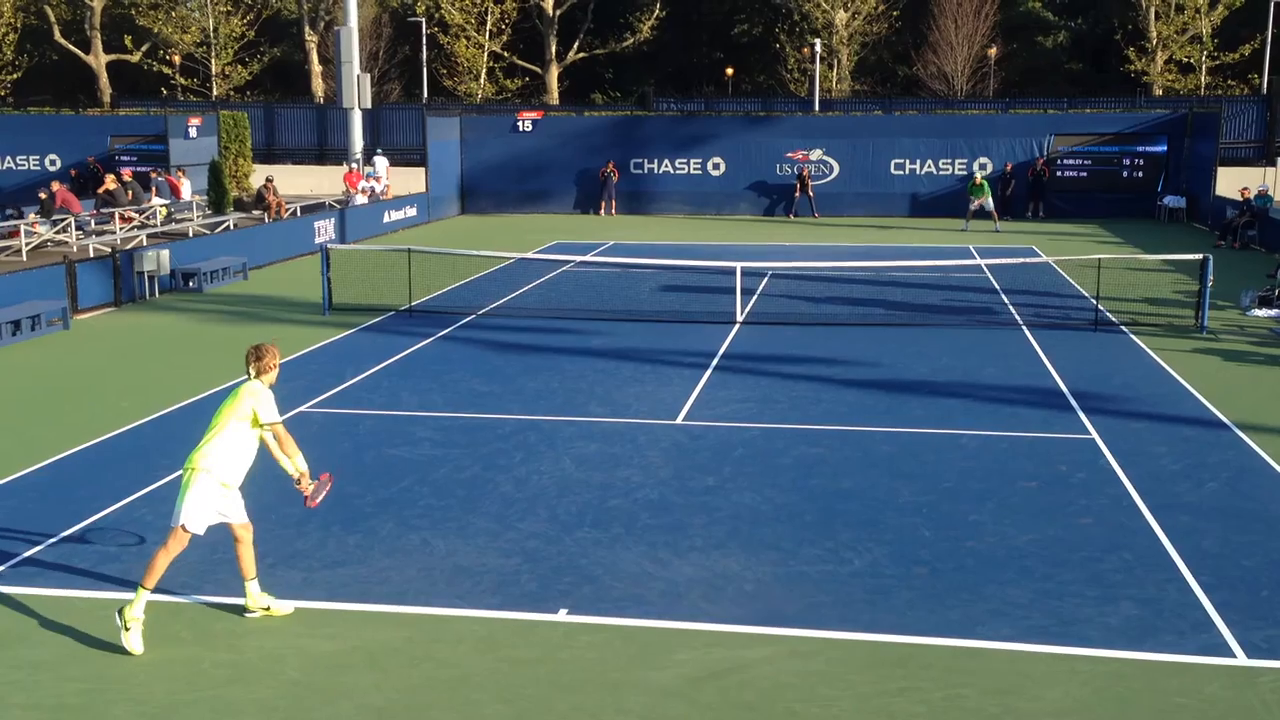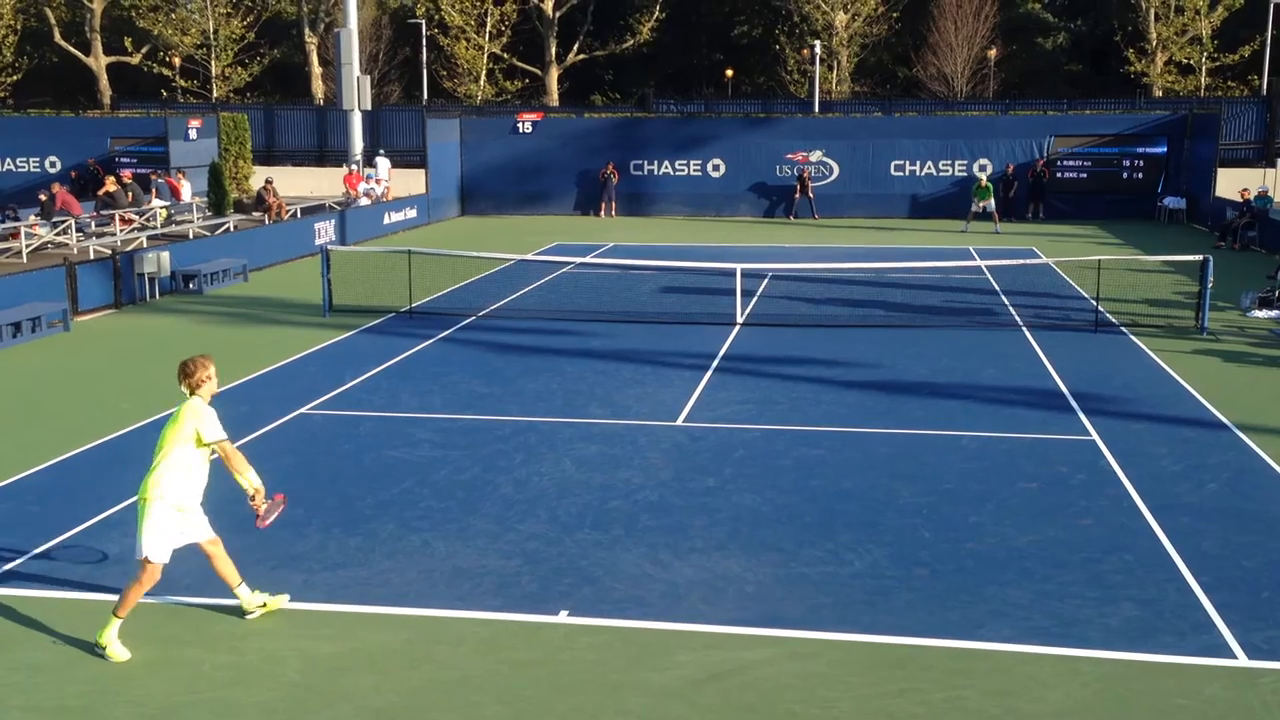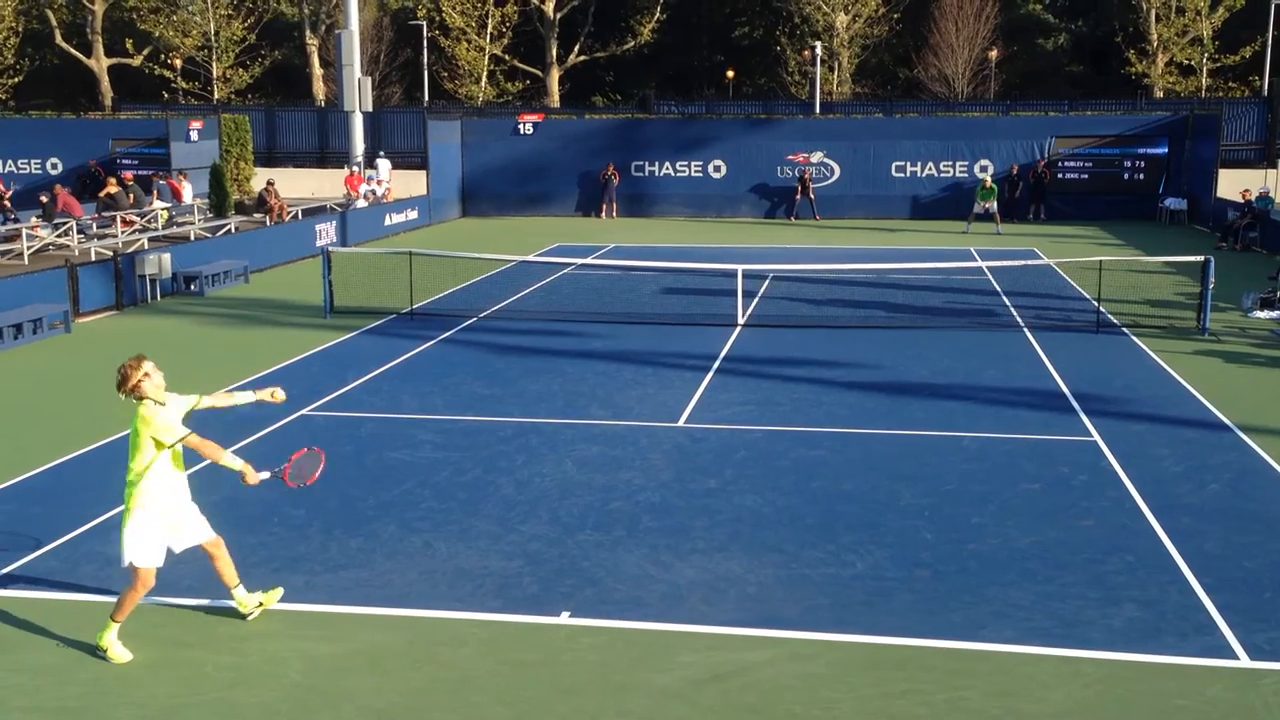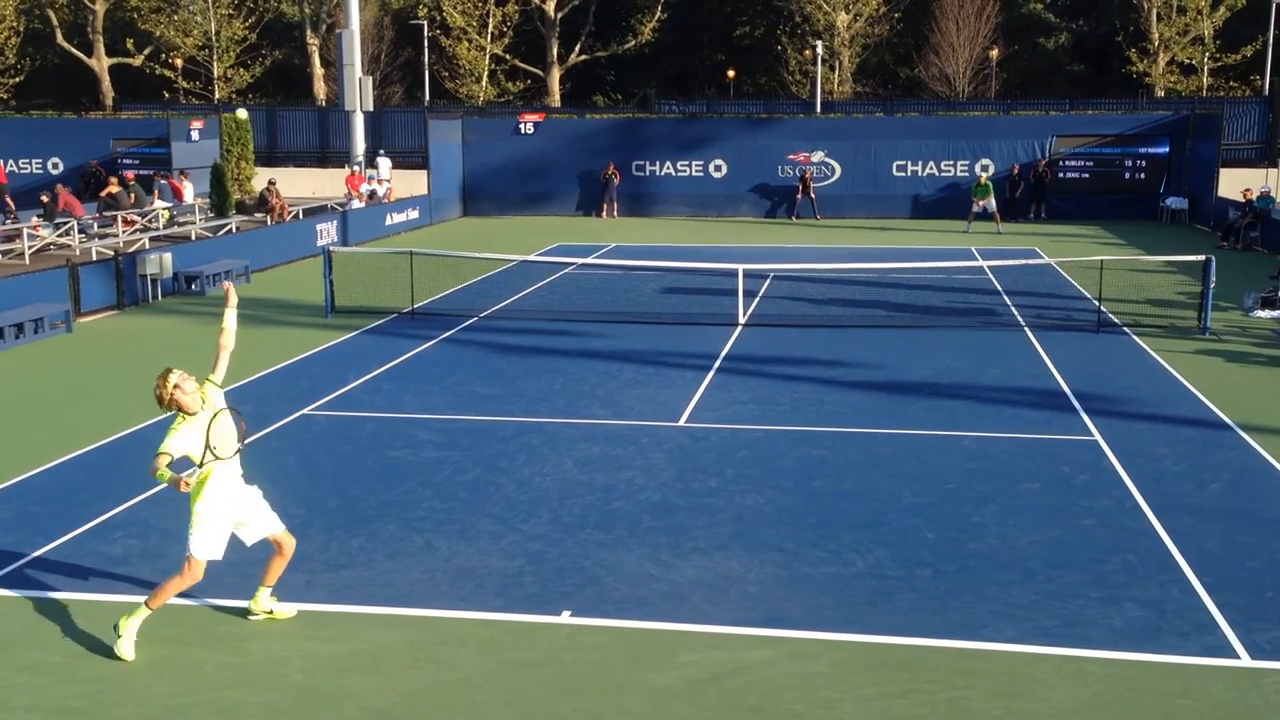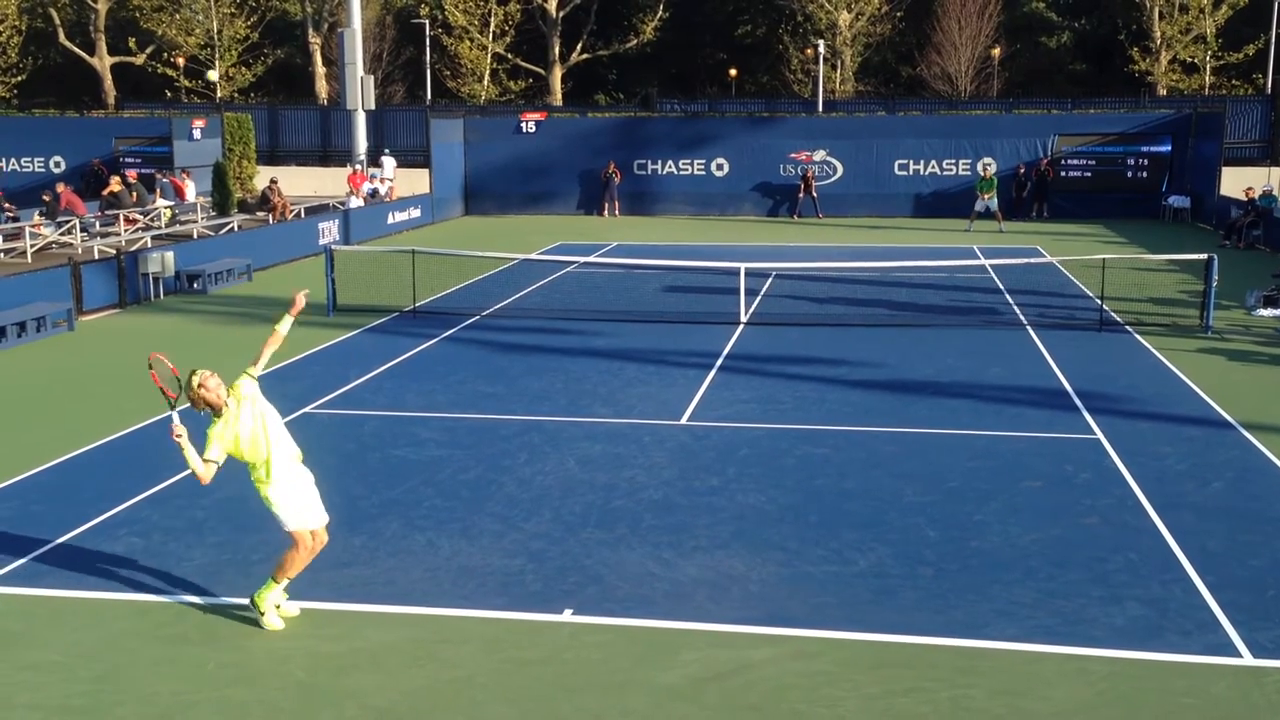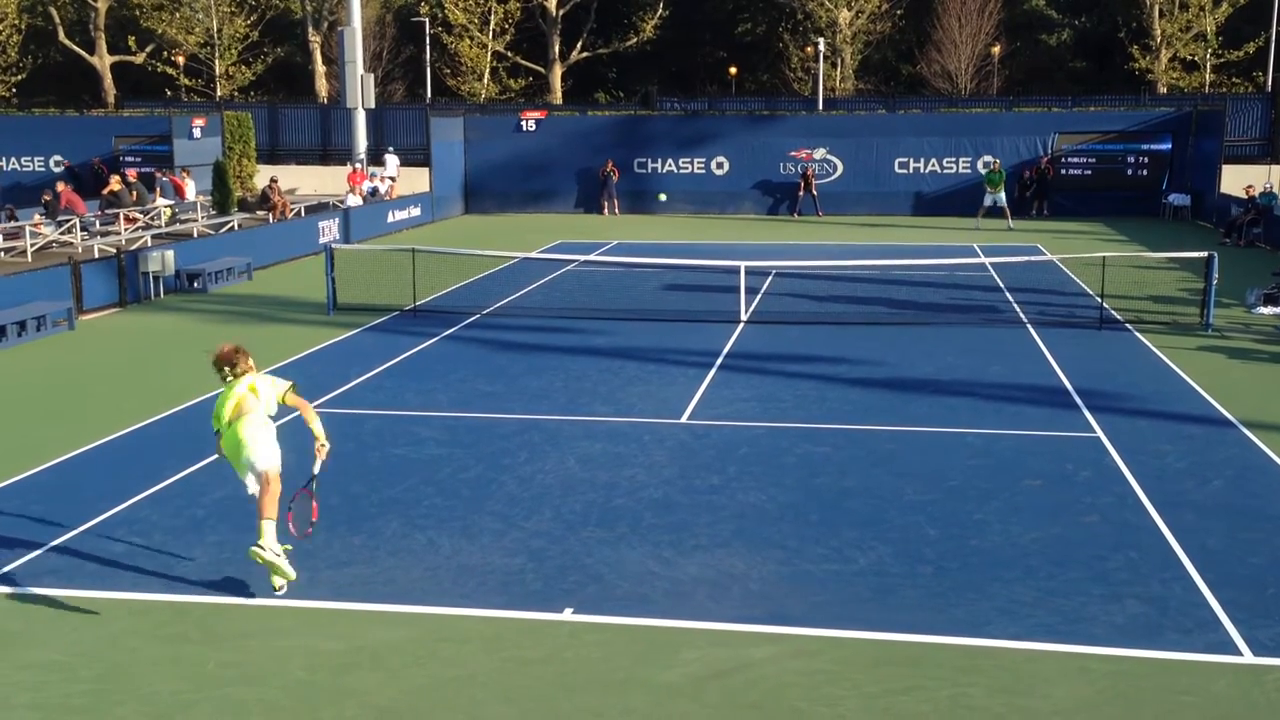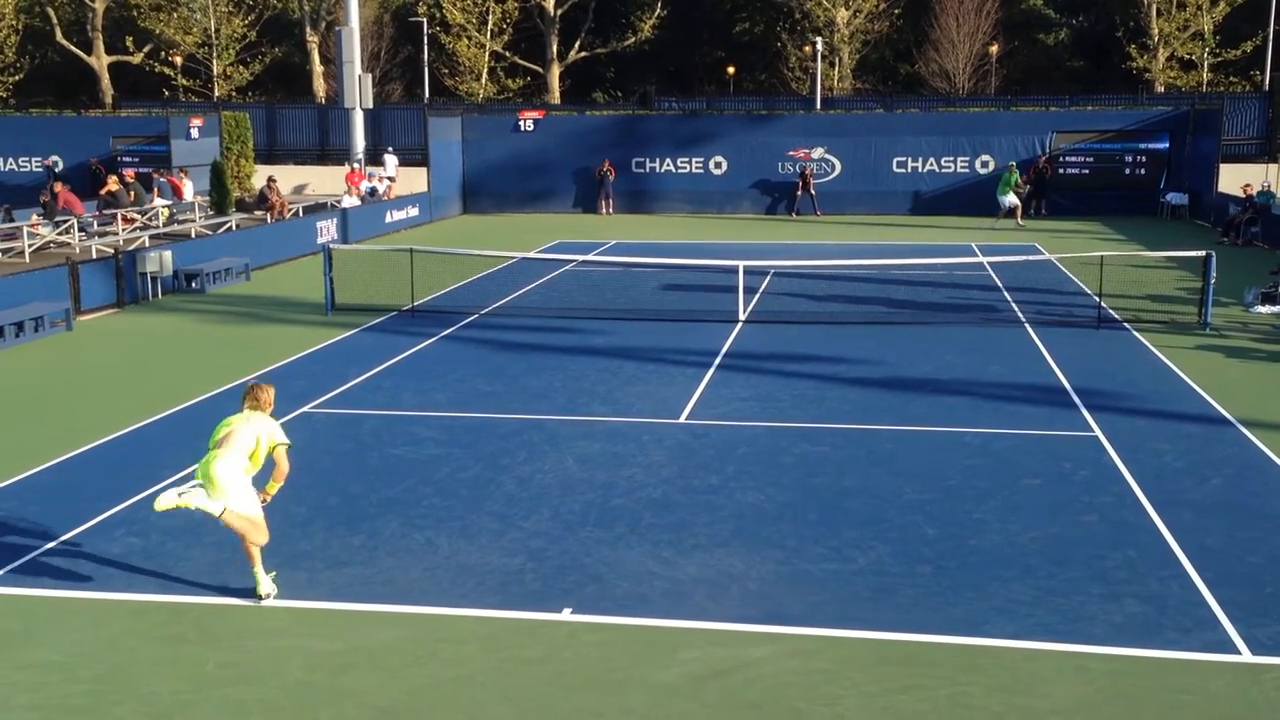
dt=0.4s
person 1, frame 1
left shoulder: (251, 393)
right shoulder: (259, 393)
left elbow: (271, 441)
right elbow: (283, 437)
left wrist: (297, 475)
right wrist: (304, 469)
left hip: (224, 479)
right hip: (206, 474)
left knee: (244, 531)
right knee: (177, 540)
left ankle: (256, 600)
right ankle: (133, 612)
person 1, frame 2
left shoulder: (193, 411)
right shoulder: (201, 412)
left elbow: (226, 458)
right elbow: (231, 456)
left wrist: (250, 490)
right wrist: (258, 486)
left hip: (183, 502)
right hip: (161, 501)
left knee: (214, 545)
right knee: (150, 573)
left ankle: (251, 600)
right ankle: (107, 636)
person 1, frame 3
left shoulder: (170, 402)
right shoulder: (147, 414)
left elbow: (214, 399)
right elbow: (201, 446)
left wrist: (257, 394)
right wrist: (243, 467)
left hip: (175, 501)
right hip: (146, 509)
left knee: (216, 545)
right knee: (143, 579)
left ankle: (246, 601)
right ankle: (108, 638)
person 1, frame 4
left shoulder: (209, 393)
right shoulder: (176, 432)
left elbow: (225, 348)
right elbow: (159, 465)
left wrist: (231, 306)
right wrist: (174, 478)
left hip: (240, 494)
right hip: (209, 504)
left knee: (285, 544)
right knee: (191, 574)
left ankle: (261, 601)
right ankle: (129, 624)
person 1, frame 5
left shoulder: (243, 388)
right shoulder: (219, 435)
left elbow: (269, 346)
right elbow: (205, 477)
left wrist: (292, 314)
right wrist: (184, 446)
left hip: (298, 475)
right hip: (276, 486)
left knee: (319, 540)
right knee: (303, 544)
left ankle: (273, 593)
right ankle: (264, 600)
person 1, frame 6
left shoulder: (222, 401)
right shoulder: (267, 381)
left elbow: (222, 446)
right elbow: (304, 406)
right wrist: (320, 437)
left hip: (233, 446)
right hip: (252, 438)
left knee: (269, 499)
right knee: (271, 483)
left ankle: (277, 577)
right ankle: (267, 543)
person 1, frame 7
left shoulder: (230, 421)
right shoulder: (272, 427)
right elbow: (282, 468)
right wrist: (269, 492)
left hip: (204, 472)
right hip: (227, 473)
left knee: (247, 522)
right knee: (259, 536)
left ankle: (262, 582)
right ankle: (195, 500)
